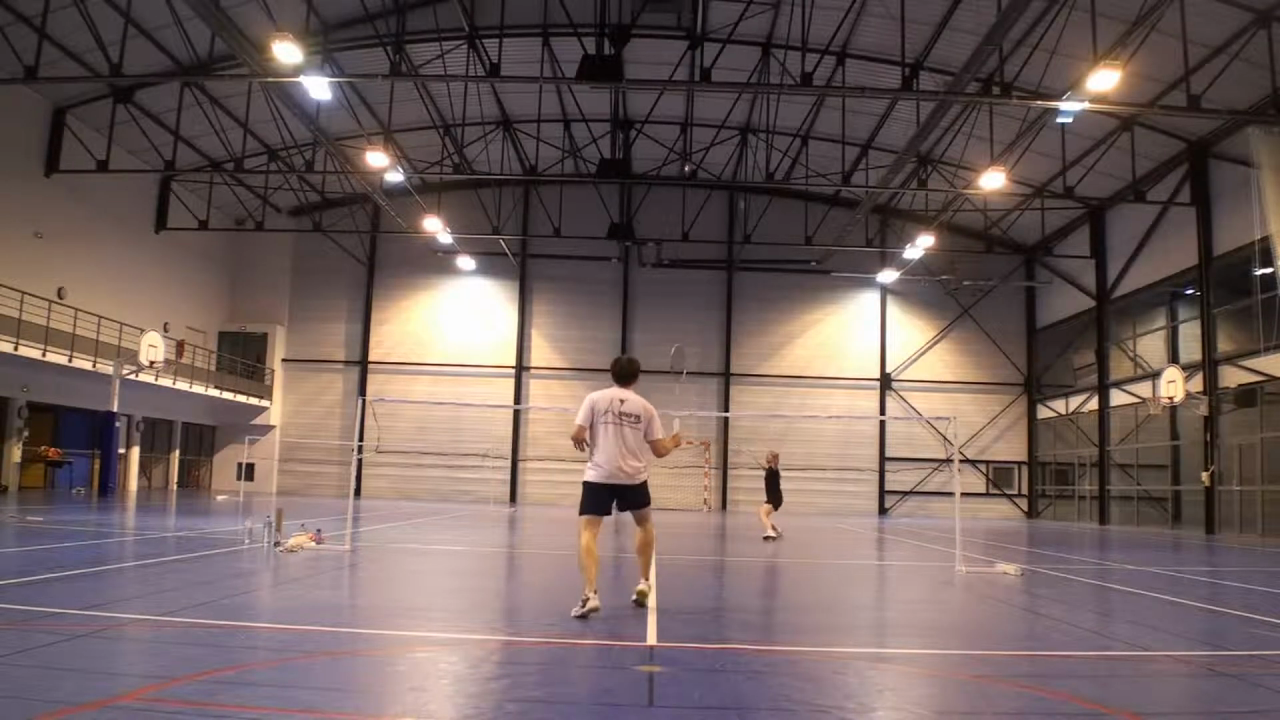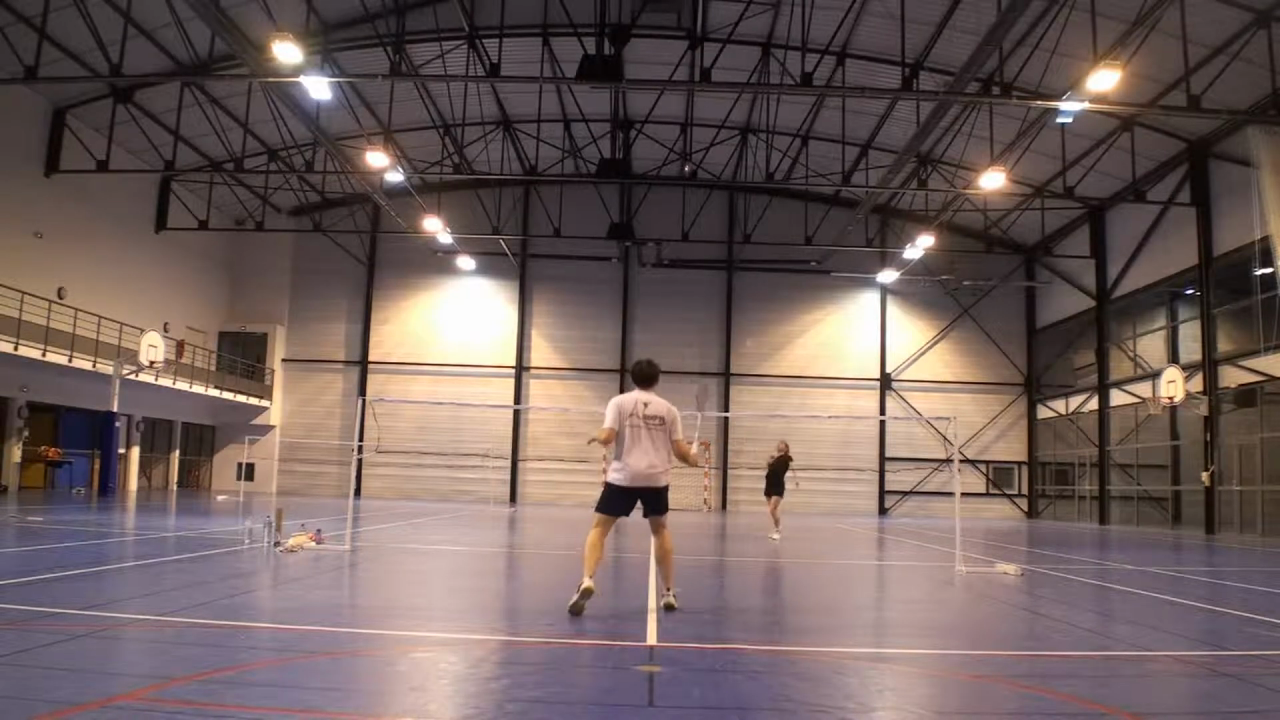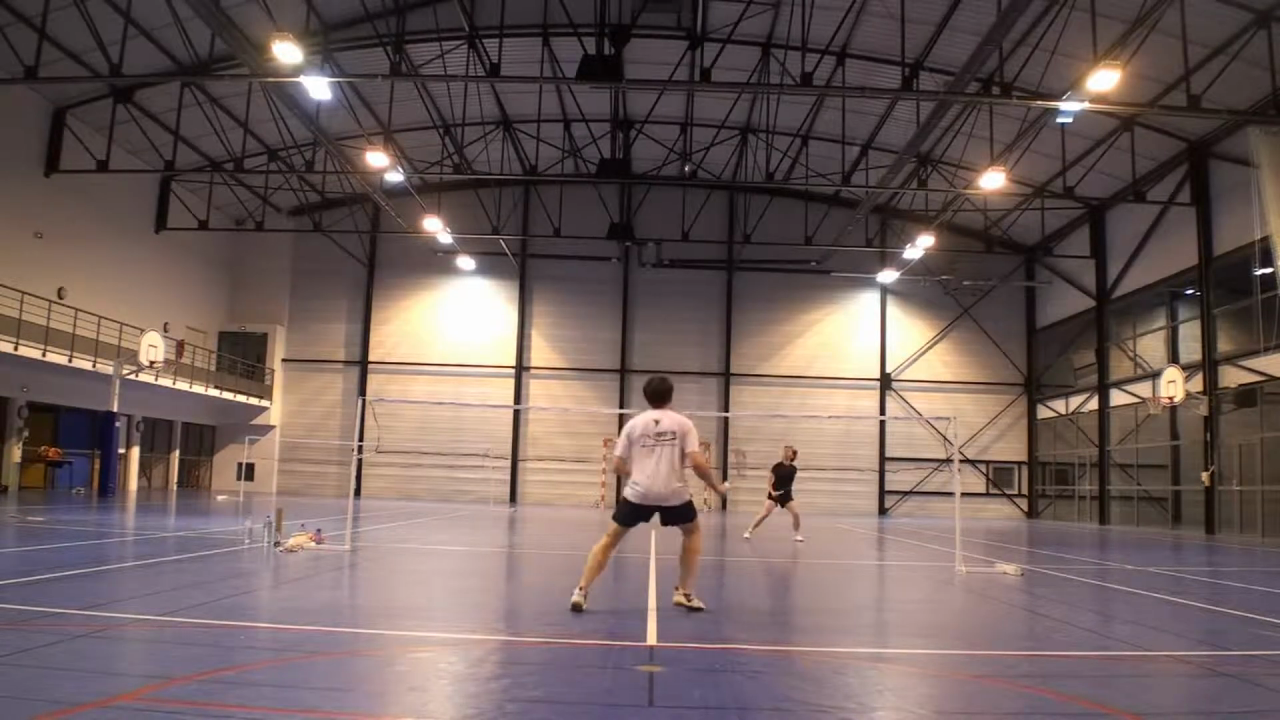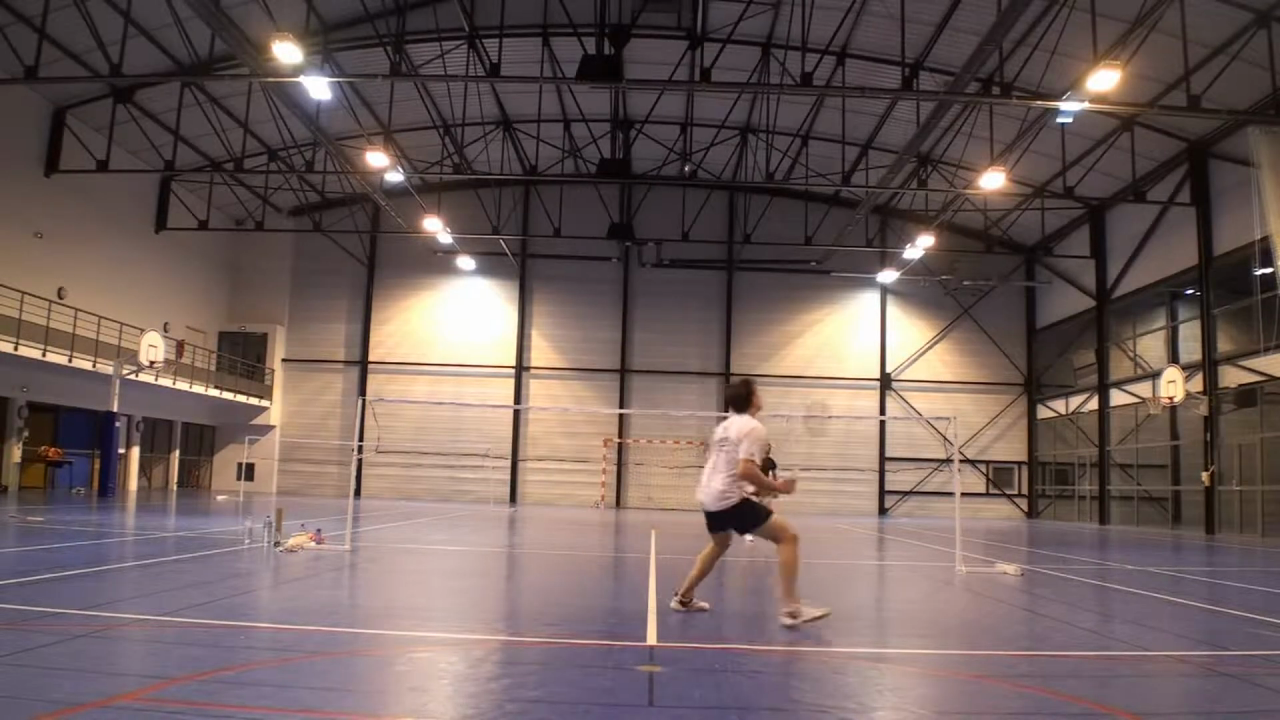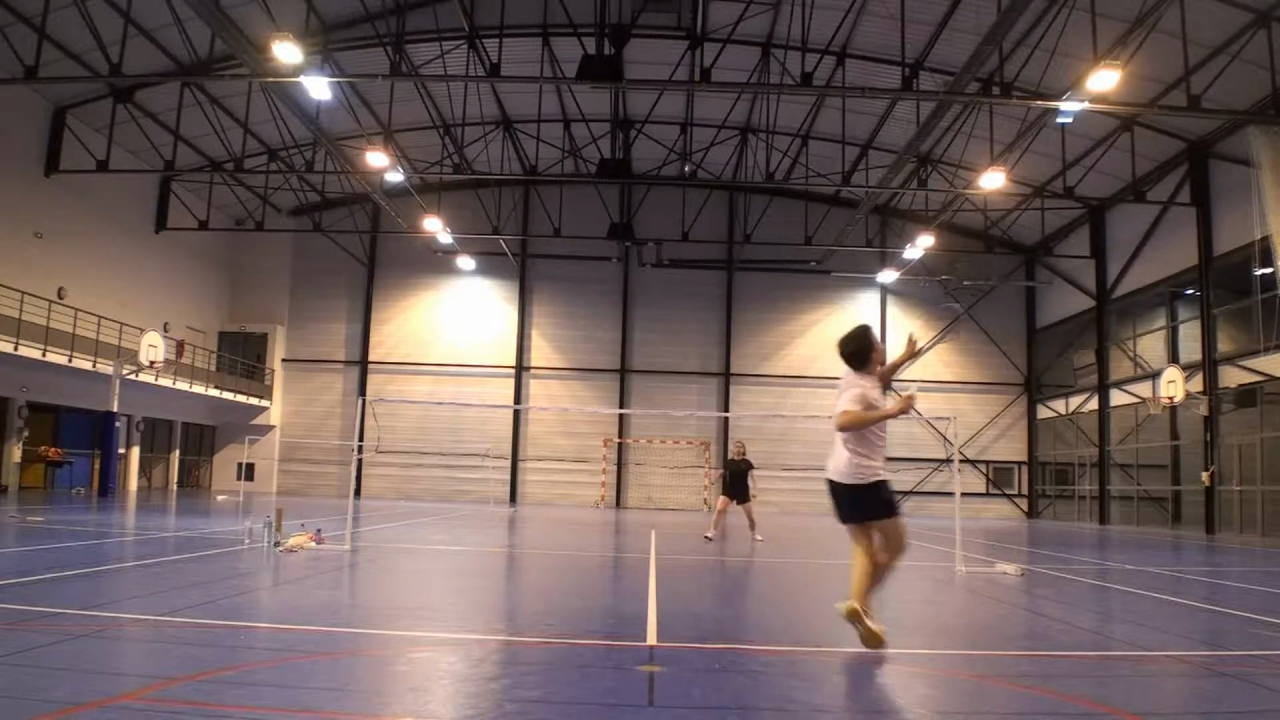
dt=0.4s
person 1, frame 1
left shoulder: (595, 399)
right shoulder: (645, 407)
left elbow: (577, 435)
right elbow: (659, 450)
left wrist: (579, 441)
right wrist: (673, 442)
left hip: (599, 476)
right hip: (633, 476)
left knee: (588, 533)
right knee: (645, 523)
left ankle: (591, 595)
right ankle: (643, 583)
person 1, frame 2
left shoulder: (620, 402)
right shoulder: (669, 410)
left elbow: (607, 438)
right elbow: (681, 451)
left wrist: (595, 438)
right wrist: (692, 460)
left hip: (622, 477)
right hip: (656, 479)
left knee: (598, 530)
right knee: (661, 531)
left ankle: (587, 582)
right ankle: (668, 593)
person 1, frame 3
left shoulder: (634, 424)
right shoulder: (683, 424)
left elbow: (618, 467)
right elbow: (698, 463)
right wrist: (716, 485)
left hip: (638, 493)
right hip: (673, 495)
left knee: (610, 540)
right knee: (693, 533)
left ankle: (581, 592)
right ankle: (684, 593)
person 1, frame 4
left shoulder: (722, 427)
right shoulder: (753, 428)
right elbow: (746, 471)
left wrist: (765, 483)
right wrist: (774, 487)
left hip: (708, 498)
right hip: (731, 500)
left knee: (718, 547)
right knee: (788, 537)
left ankle: (683, 597)
right ankle: (791, 609)
person 1, frame 5
left shoulder: (857, 377)
right shoulder: (859, 389)
left elbow: (878, 383)
right elbow: (844, 422)
left wrist: (905, 358)
right wrist: (891, 412)
left hip: (843, 475)
right hip: (863, 476)
left knee: (866, 548)
right knee: (894, 544)
left ankle: (855, 604)
right ankle: (858, 604)
